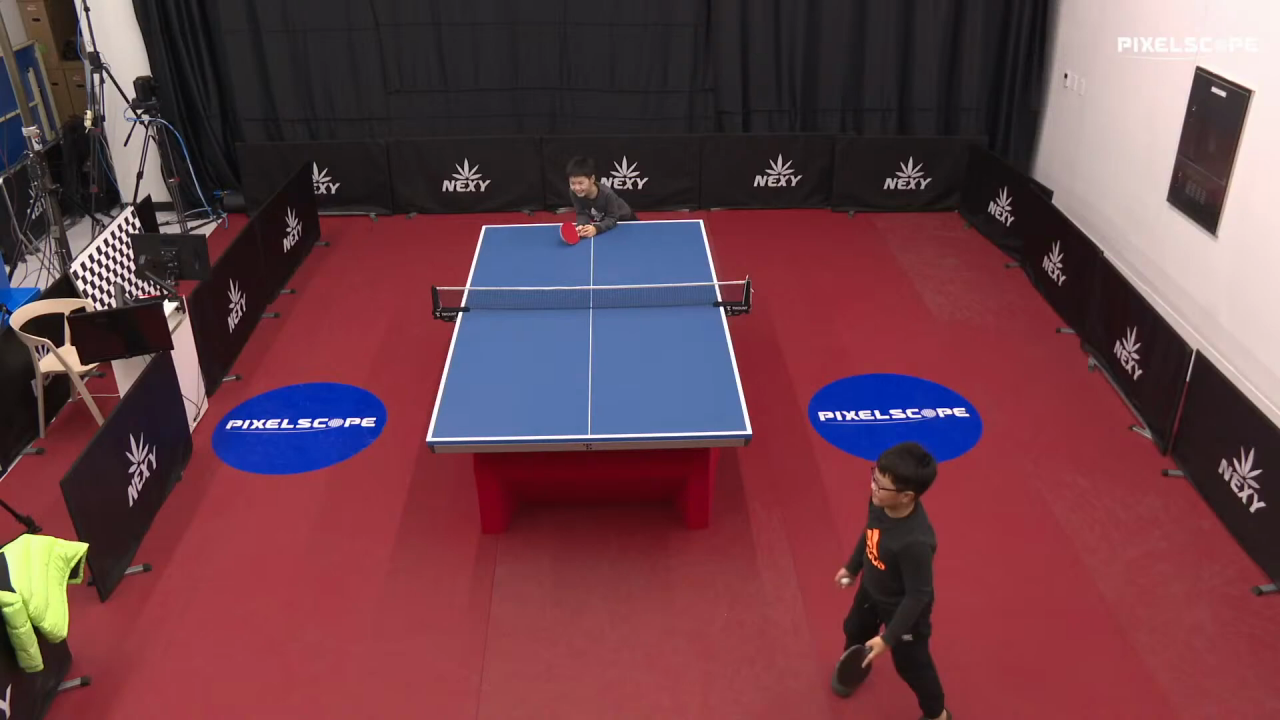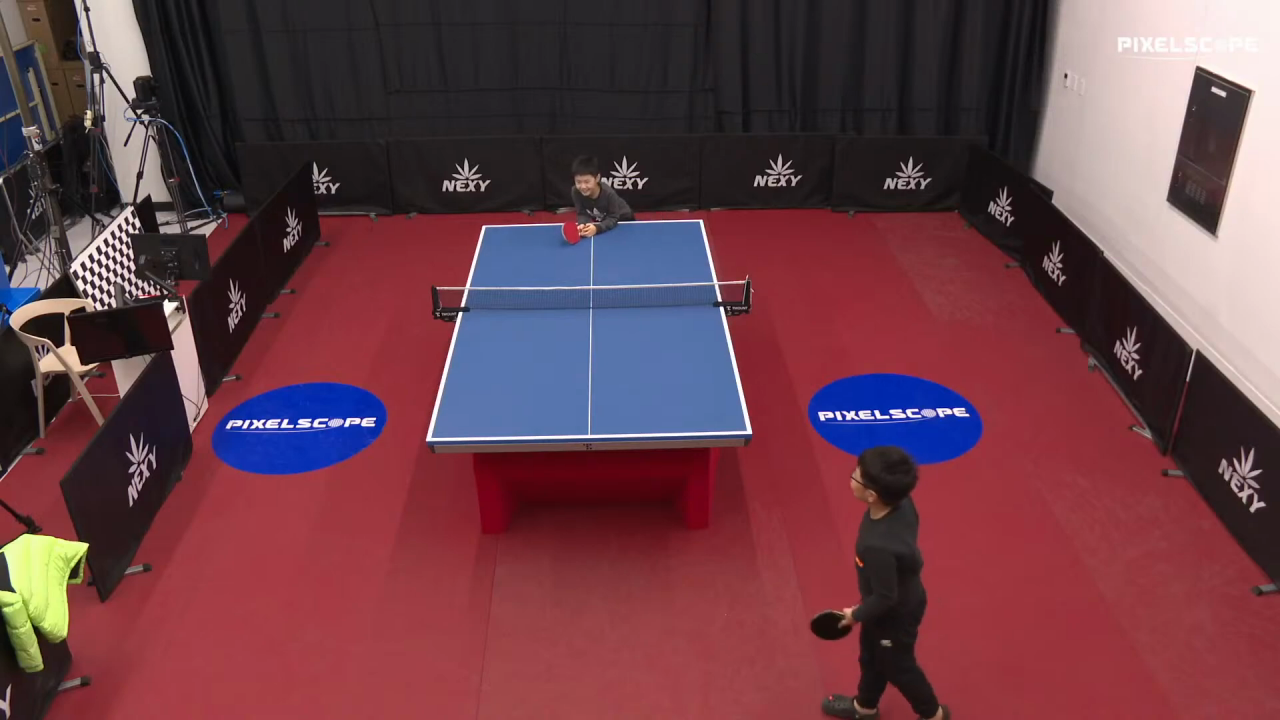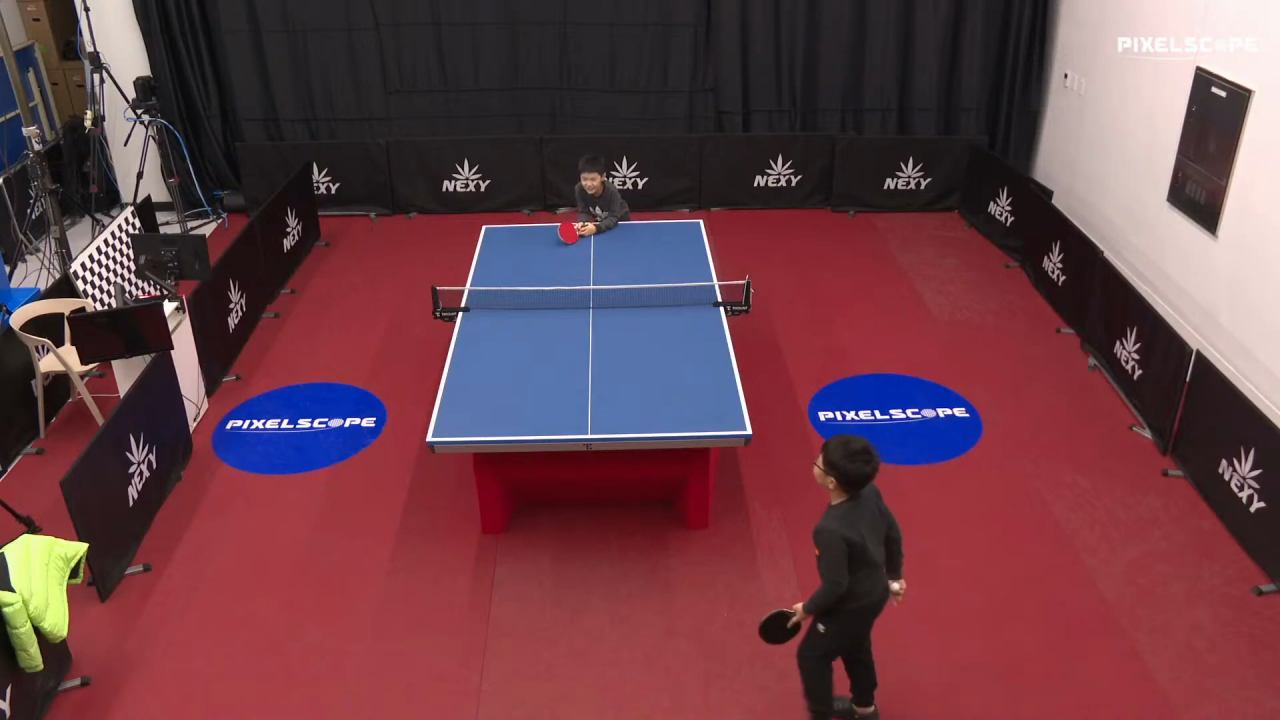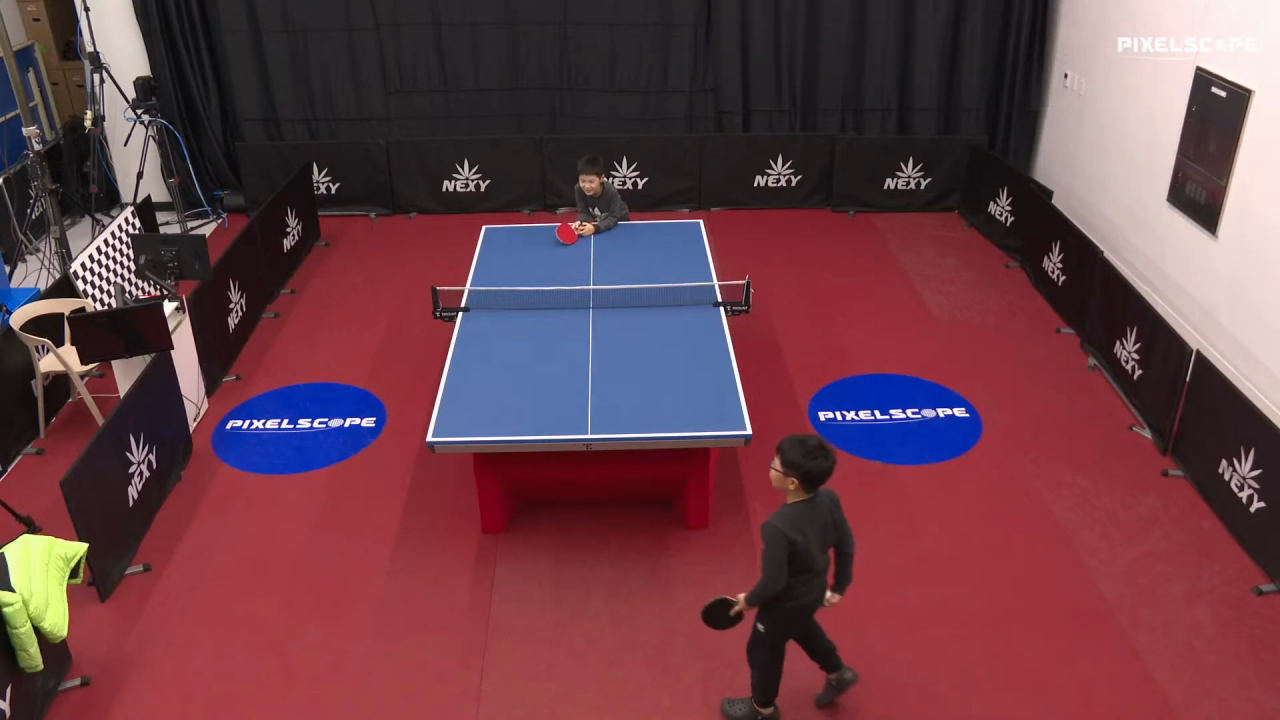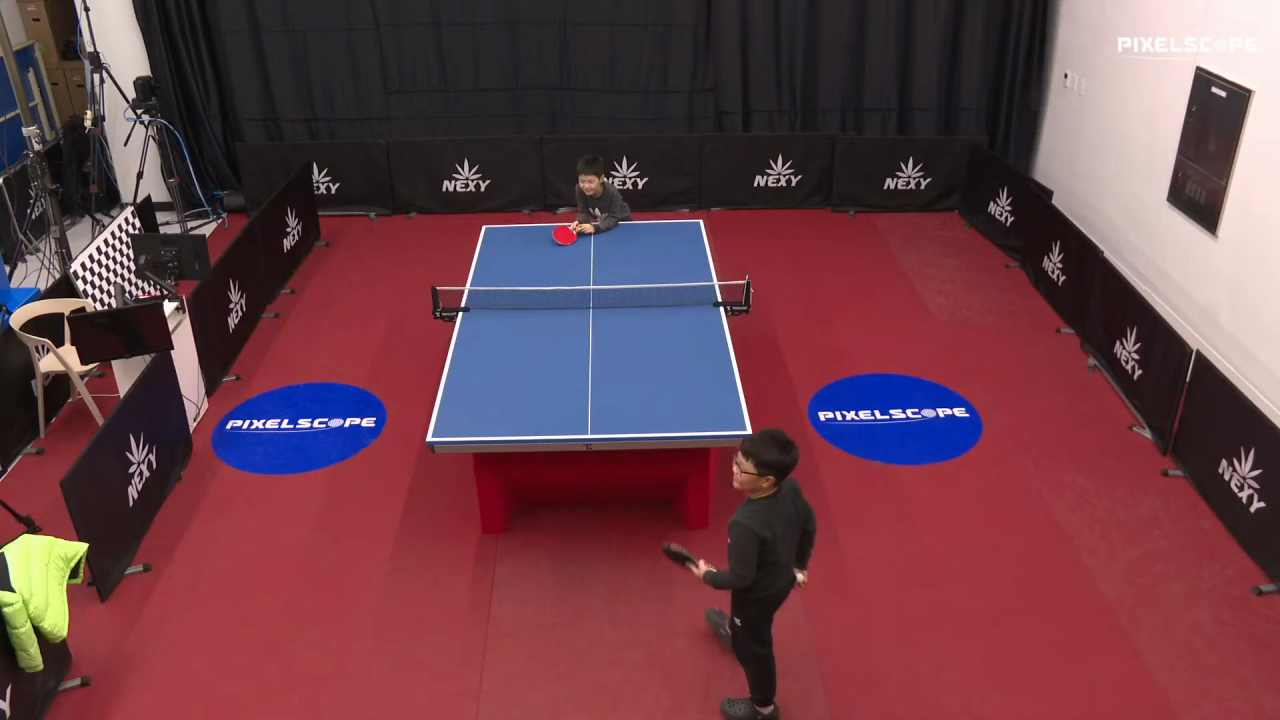
dt=0.3s
person 1, frame 1
left shoulder: (915, 543)
right shoulder: (880, 503)
left elbow: (917, 596)
left wrist: (887, 638)
right wrist: (851, 567)
left hip: (906, 607)
right hip: (873, 592)
left knee: (911, 664)
right knee: (855, 629)
person 1, frame 2
left shoulder: (879, 545)
right shoulder: (901, 504)
left elbow: (885, 597)
right elbow: (913, 527)
left wrist: (857, 615)
left hip: (896, 613)
right hip: (884, 594)
left knee: (898, 668)
right knee: (871, 656)
person 1, frame 3
left shoulder: (832, 531)
right shoulder: (870, 495)
left elbow: (835, 585)
right elbow: (893, 534)
left wrist: (808, 608)
right wrist: (892, 577)
left hip: (850, 607)
right hip: (874, 592)
left knee: (811, 658)
right knee: (857, 649)
person 1, frame 4
left shoulder: (779, 528)
right shoulder: (828, 500)
left elbow: (774, 582)
right elbow: (846, 545)
left wrist: (749, 600)
right wrist: (839, 585)
left hip: (786, 604)
right hip: (814, 591)
left knee: (762, 652)
right knee: (803, 631)
right ankle: (838, 673)
person 1, frame 5
left shoulder: (747, 524)
right shoulder: (790, 488)
left elbow: (740, 577)
right elbow: (809, 524)
left wrist: (708, 576)
right wrist: (800, 564)
left hip: (757, 593)
right hip: (781, 580)
left knee: (752, 646)
right ankle: (731, 630)
